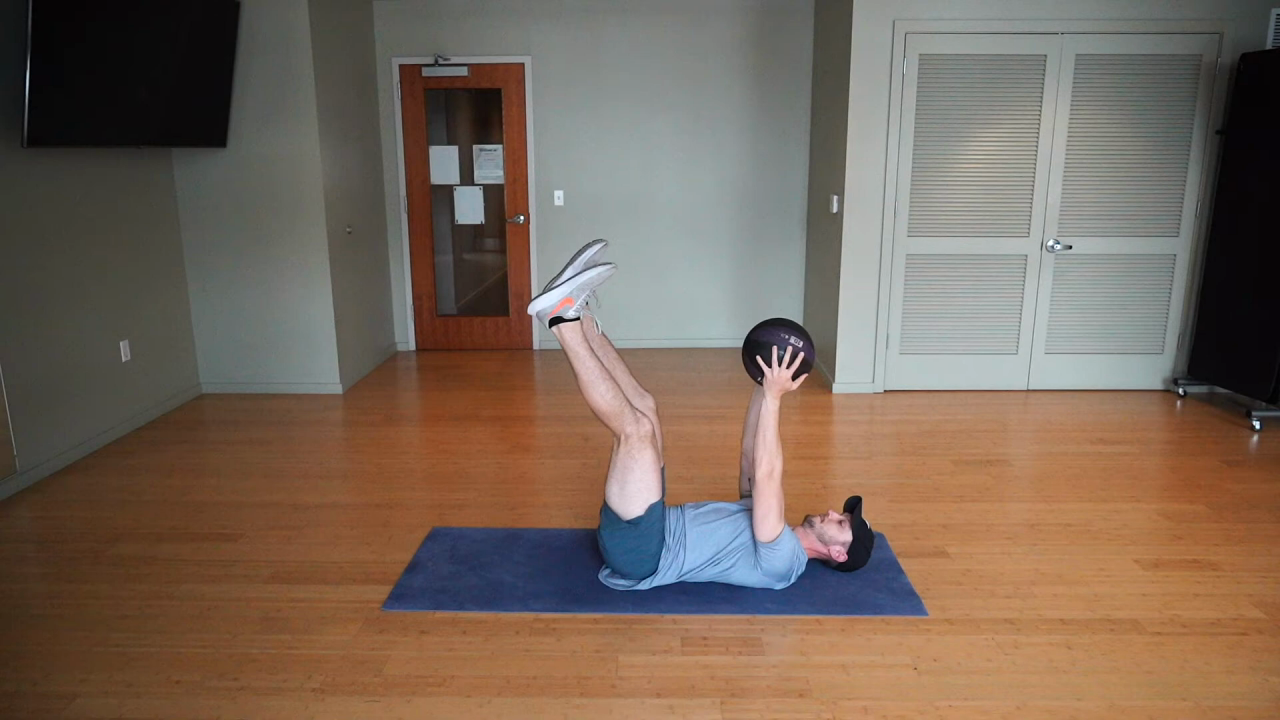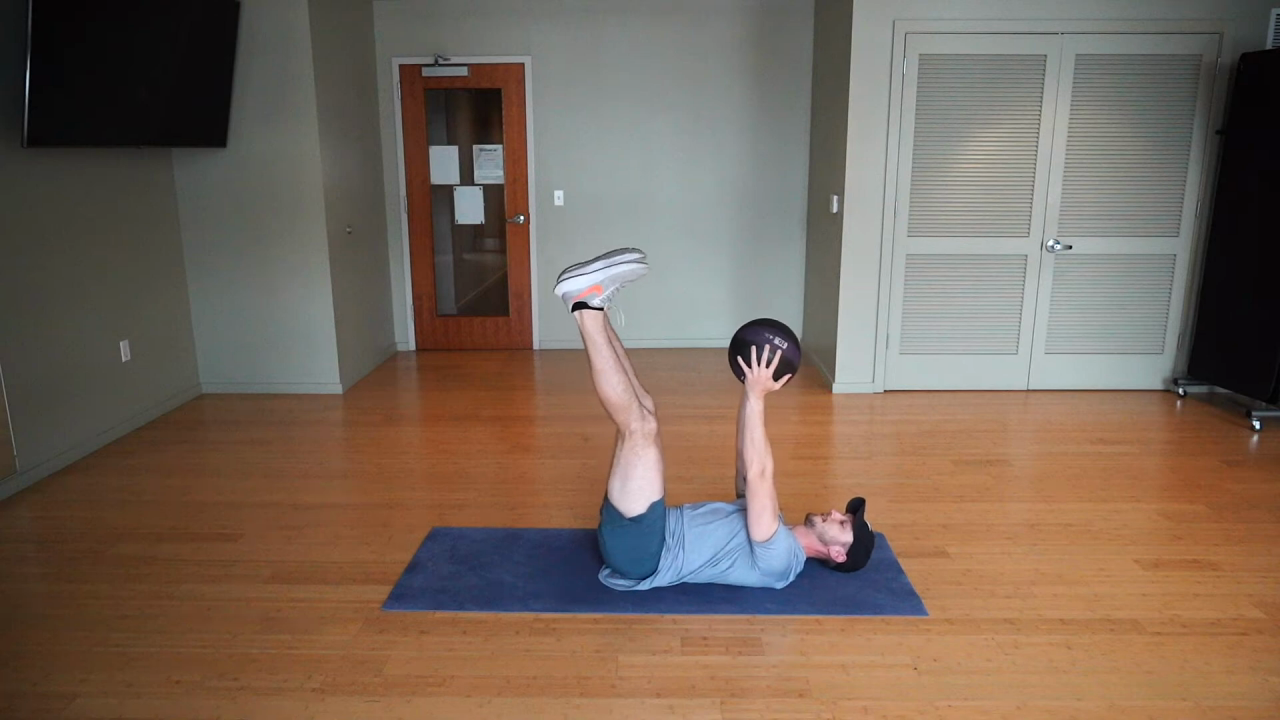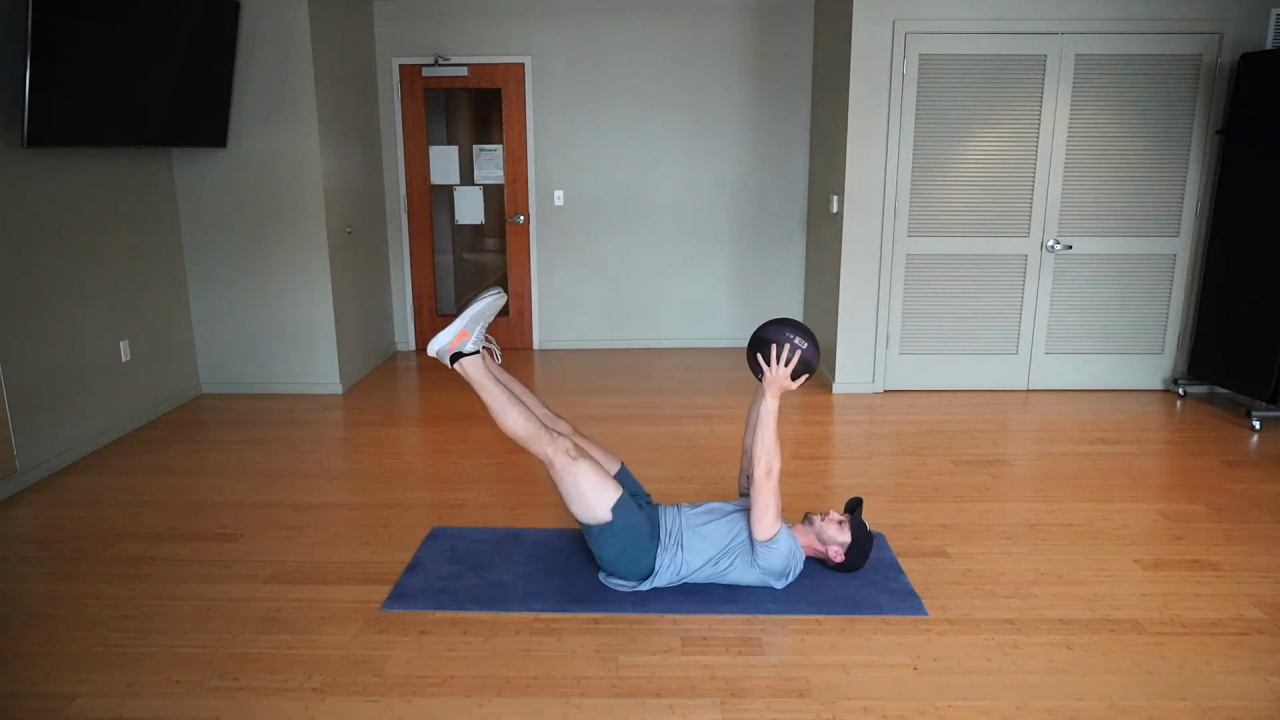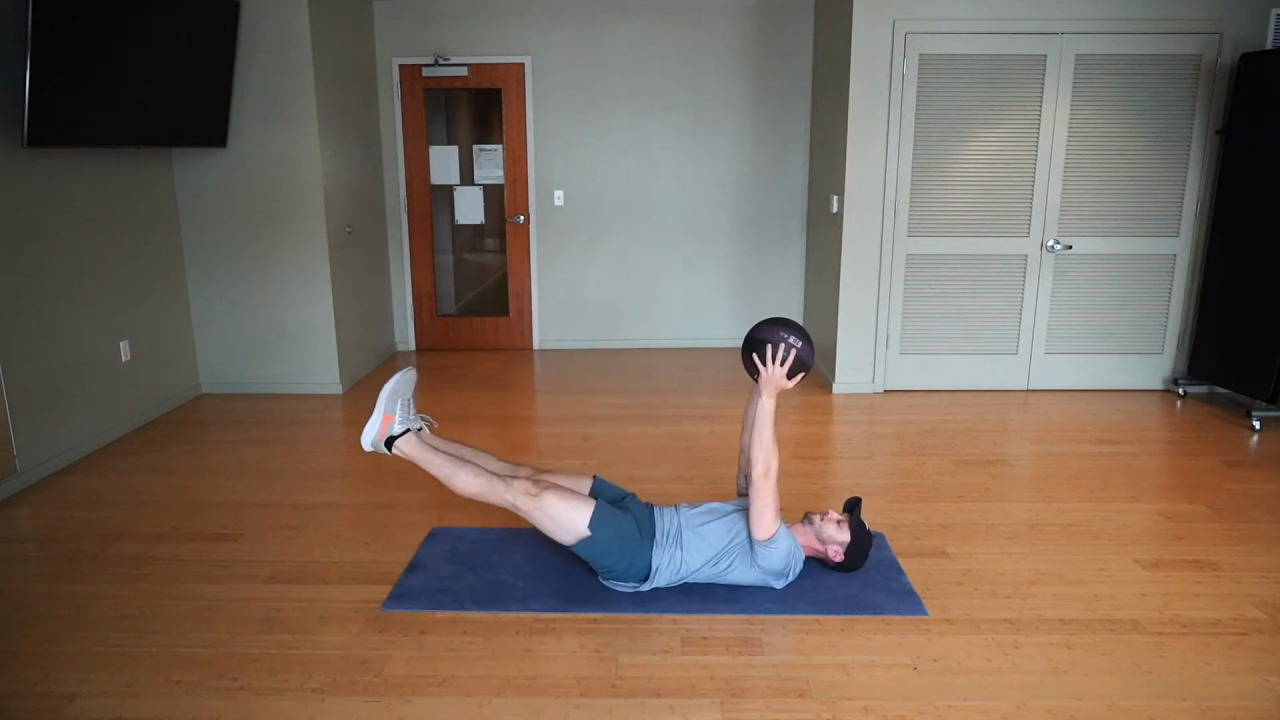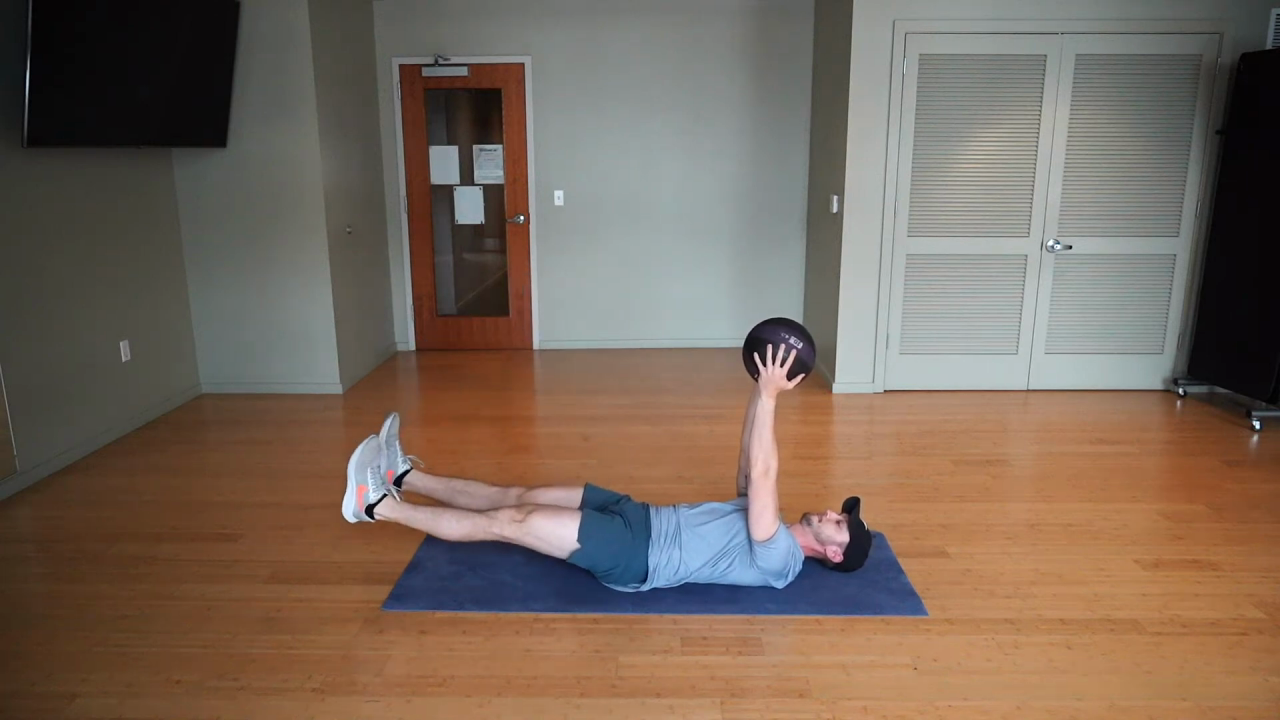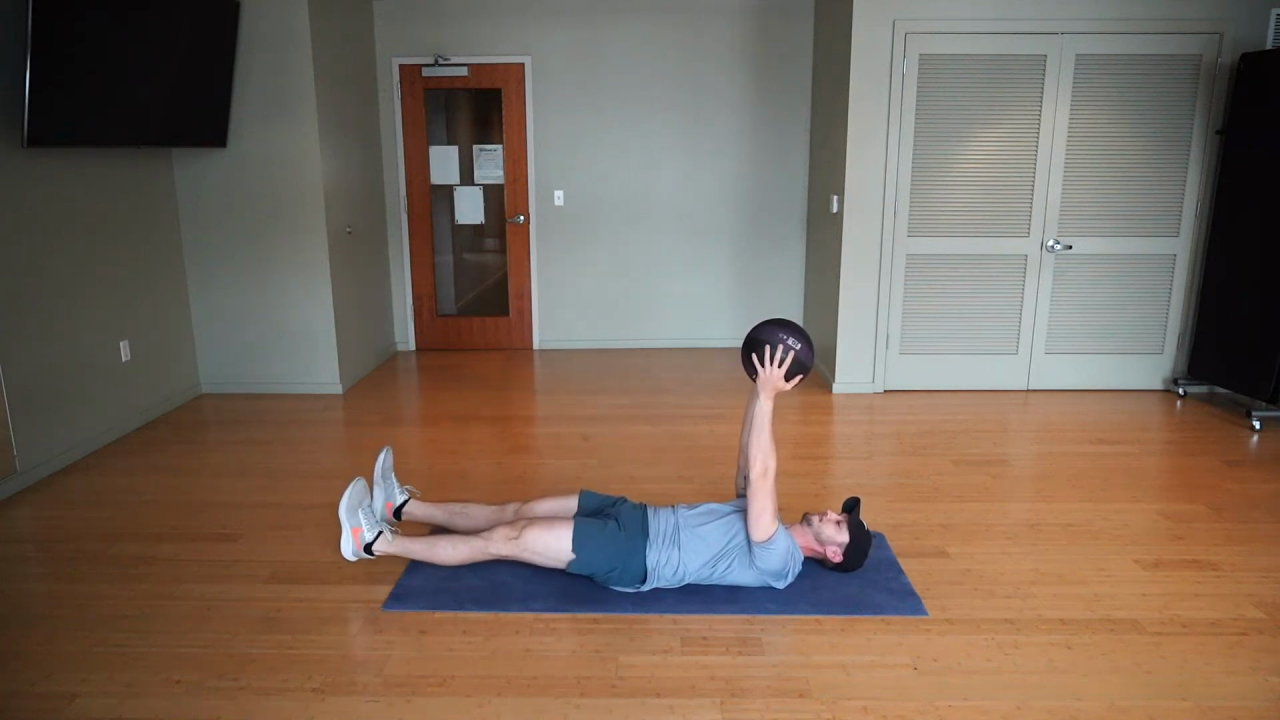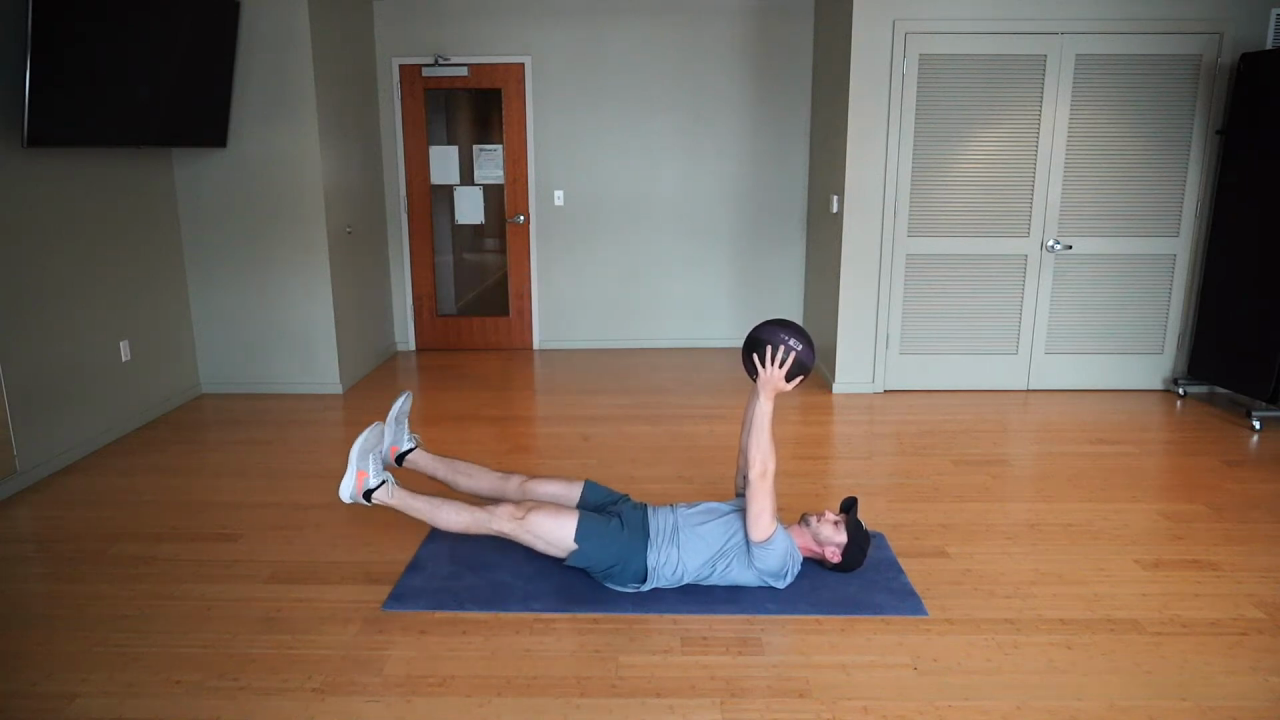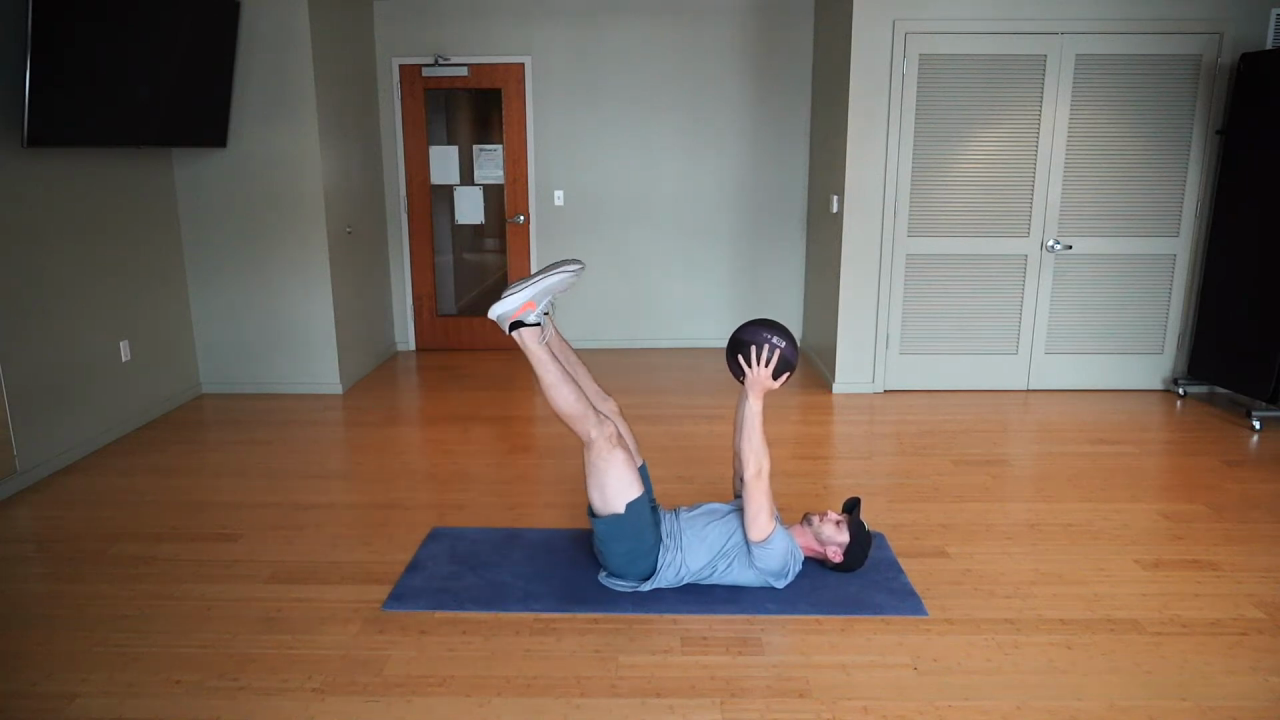
dt=0.7s
person 1, frame 1
left shoulder: (782, 560)
right shoulder: (769, 522)
left elbow: (767, 475)
right elbow: (751, 462)
left wrist: (773, 397)
right wrist: (764, 390)
left hip: (637, 553)
right hip: (652, 533)
left knee: (636, 427)
right knee: (642, 408)
left ankle: (564, 318)
right ankle: (577, 316)
person 1, frame 2
left shoulder: (779, 559)
right shoulder: (772, 528)
left elbow: (758, 474)
right elbow: (746, 467)
left wrist: (755, 398)
right wrist: (754, 390)
left hip: (637, 552)
right hip: (655, 532)
left knee: (638, 425)
right knee: (641, 411)
left ankle: (588, 308)
right ankle: (592, 306)
person 1, frame 3
left shoulder: (780, 559)
right shoulder: (772, 532)
left elbow: (765, 475)
right elbow: (752, 467)
left wrist: (773, 397)
right wrist: (765, 391)
left hip: (638, 554)
right hip: (652, 523)
left knee: (558, 449)
right knee: (566, 435)
left ankle: (466, 360)
right ankle: (478, 359)
person 1, frame 4
left shoulder: (778, 559)
right shoulder: (770, 527)
left elbow: (763, 475)
right elbow: (749, 465)
left wrist: (769, 397)
right wrist: (761, 392)
left hip: (636, 554)
right hip: (643, 519)
left knee: (520, 492)
right knee: (528, 476)
left ankle: (401, 439)
right ankle: (417, 435)
person 1, frame 5
left shoulder: (777, 560)
right shoulder: (768, 527)
left elbow: (763, 475)
right elbow: (748, 465)
left wrist: (769, 397)
right wrist: (760, 392)
left hip: (634, 555)
right hip: (639, 519)
left knee: (508, 522)
right knee: (519, 496)
left ankle: (380, 506)
right ankle: (405, 476)
person 1, frame 6
left shoulder: (776, 560)
right shoulder: (768, 528)
left elbow: (761, 476)
right elbow: (748, 469)
left wrist: (767, 397)
right wrist: (758, 393)
left hip: (633, 555)
right hip: (637, 520)
left knee: (505, 539)
right knee: (515, 512)
left ankle: (379, 541)
right ankle: (405, 506)
person 1, frame 7
left shoulder: (777, 561)
right shoulder: (766, 529)
left elbow: (762, 476)
right elbow: (747, 471)
left wrist: (767, 398)
right wrist: (759, 394)
left hip: (632, 555)
right hip: (636, 521)
left knee: (508, 514)
right knee: (520, 485)
left ankle: (378, 487)
right ankle: (407, 455)
person 1, frame 8
left shoulder: (778, 557)
right shoulder: (772, 529)
left elbow: (753, 478)
right elbow: (743, 471)
left wrist: (755, 398)
right wrist: (748, 391)
left hip: (636, 556)
right hip: (653, 527)
left knee: (599, 431)
right knee: (607, 416)
left ankle: (524, 328)
right ankle: (538, 325)
